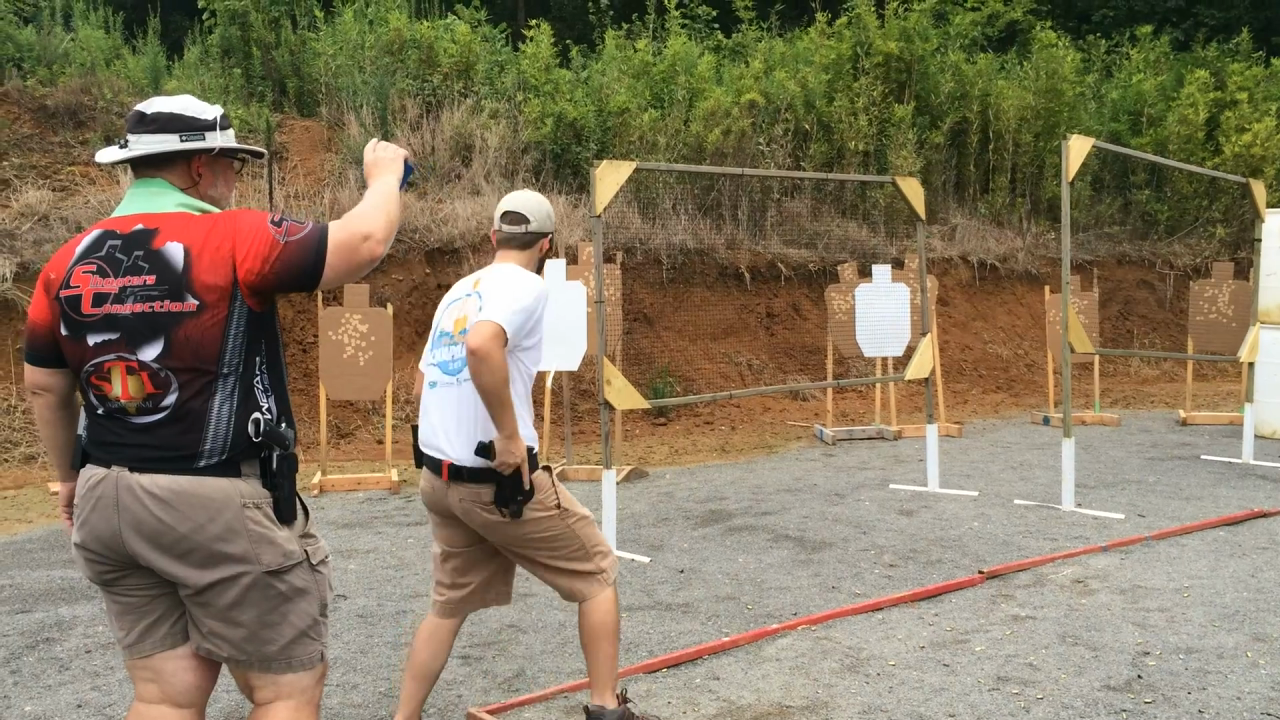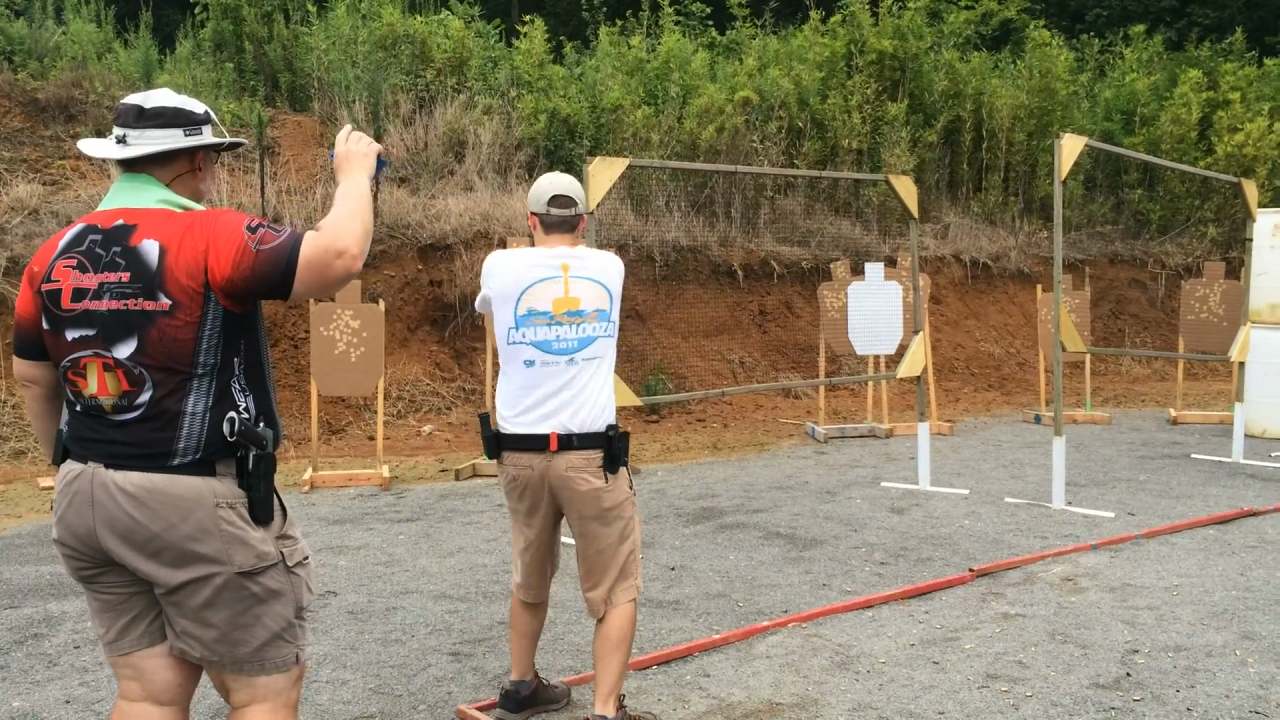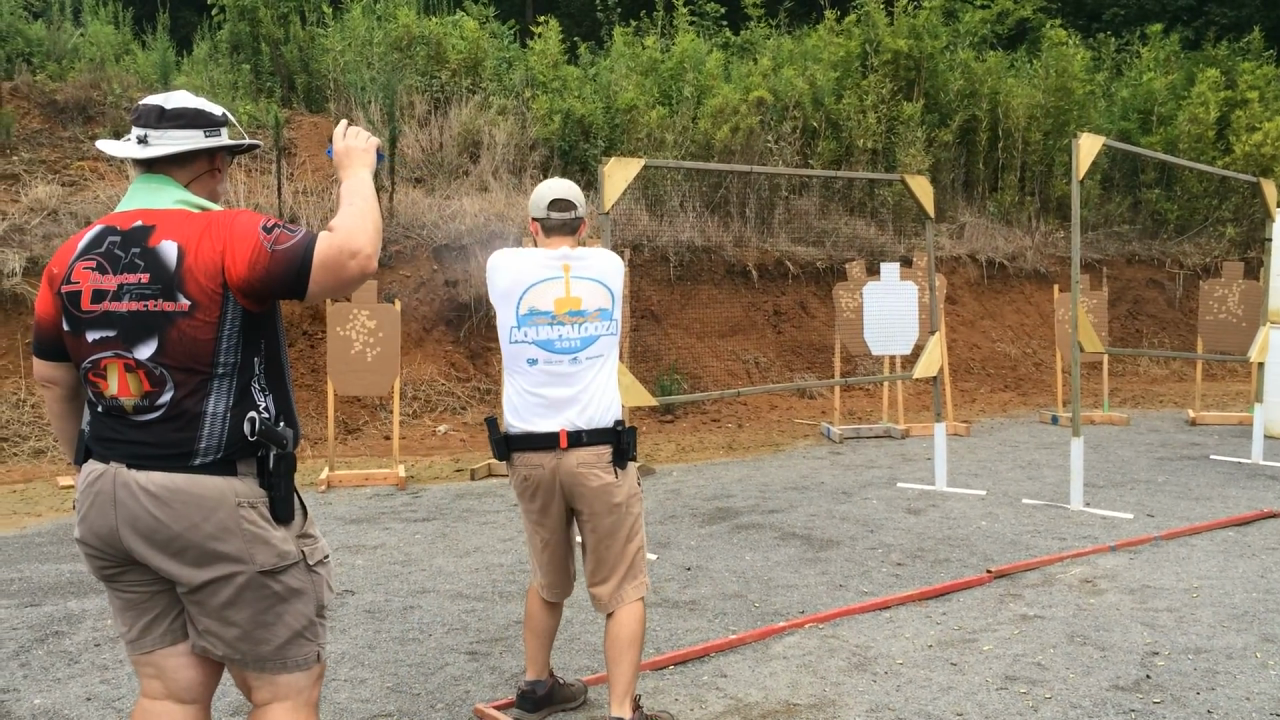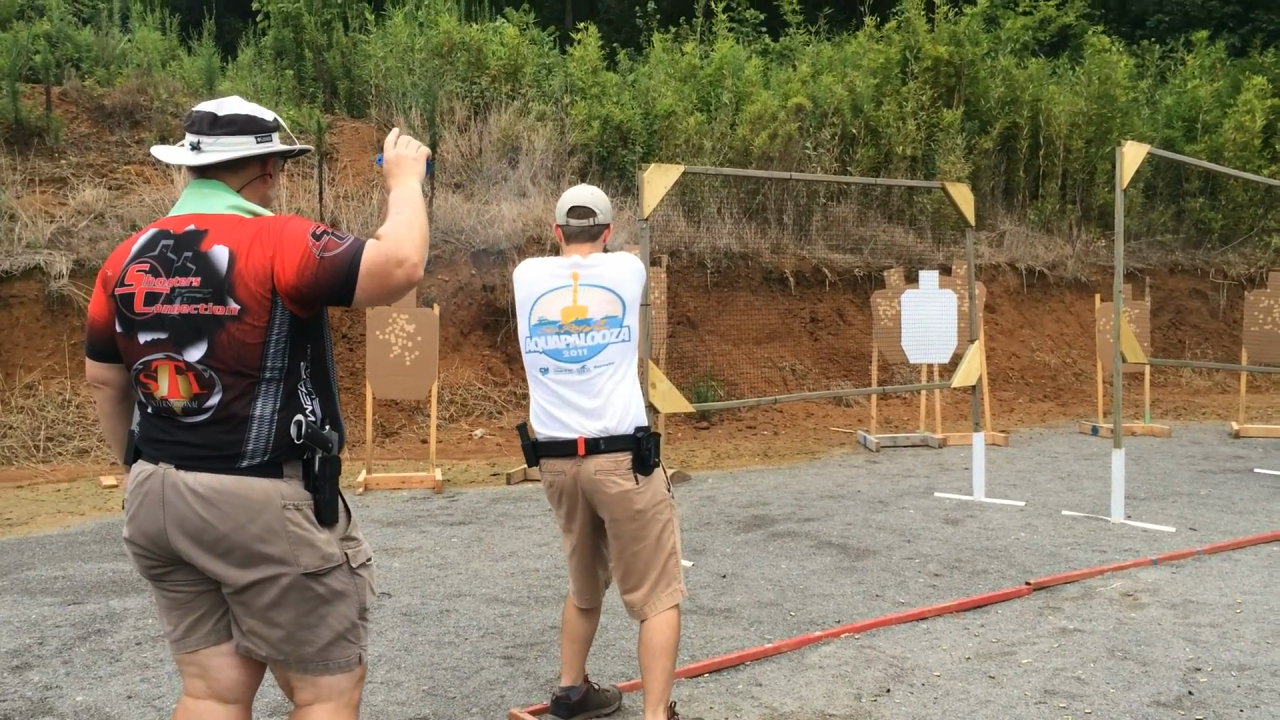
dt=0.7s
person 1, frame 1
left shoulder: (69, 262)
right shoulder: (234, 241)
left elbow: (44, 388)
right elbow: (365, 242)
left wrist: (71, 476)
right wrist: (385, 176)
left hip: (110, 502)
right hip: (220, 503)
person 1, frame 2
left shoulder: (54, 254)
right shoulder: (211, 238)
left elbow: (33, 380)
right elbow: (340, 256)
right wrist: (354, 174)
left hip: (86, 500)
right hip: (196, 501)
person 1, frame 3
left shoulder: (72, 255)
right shoulder: (229, 238)
left elbow: (54, 381)
right elbow: (354, 257)
right wrist: (356, 171)
left hip: (108, 501)
right hip: (217, 500)
person 1, frame 4
left shoulder: (128, 256)
right shoulder: (278, 242)
left elbow: (104, 381)
right elbow: (399, 265)
left wrist: (141, 471)
right wrist: (404, 180)
left hip: (157, 499)
right hip: (264, 502)
person 2, frame 1
left shoulder: (457, 291)
right shoulder: (526, 287)
left elbow: (422, 385)
right elbow: (482, 345)
right wrist: (510, 435)
left hip: (439, 476)
right hip: (499, 480)
left knee: (449, 604)
right knee: (596, 576)
person 2, frame 2
left shoulder: (500, 266)
right shoulder: (610, 268)
left hip: (520, 454)
right hip: (590, 454)
left knee: (531, 578)
right knee: (615, 588)
person 2, frame 3
left shoulder: (504, 266)
right shoulder: (609, 265)
left hip: (530, 454)
right hip: (599, 451)
left knee: (548, 576)
right knee: (623, 588)
person 2, frame 4
left shoulder: (527, 275)
right shoulder: (627, 269)
left hip: (557, 461)
right hip: (621, 457)
left knee: (585, 584)
right knee: (657, 593)
